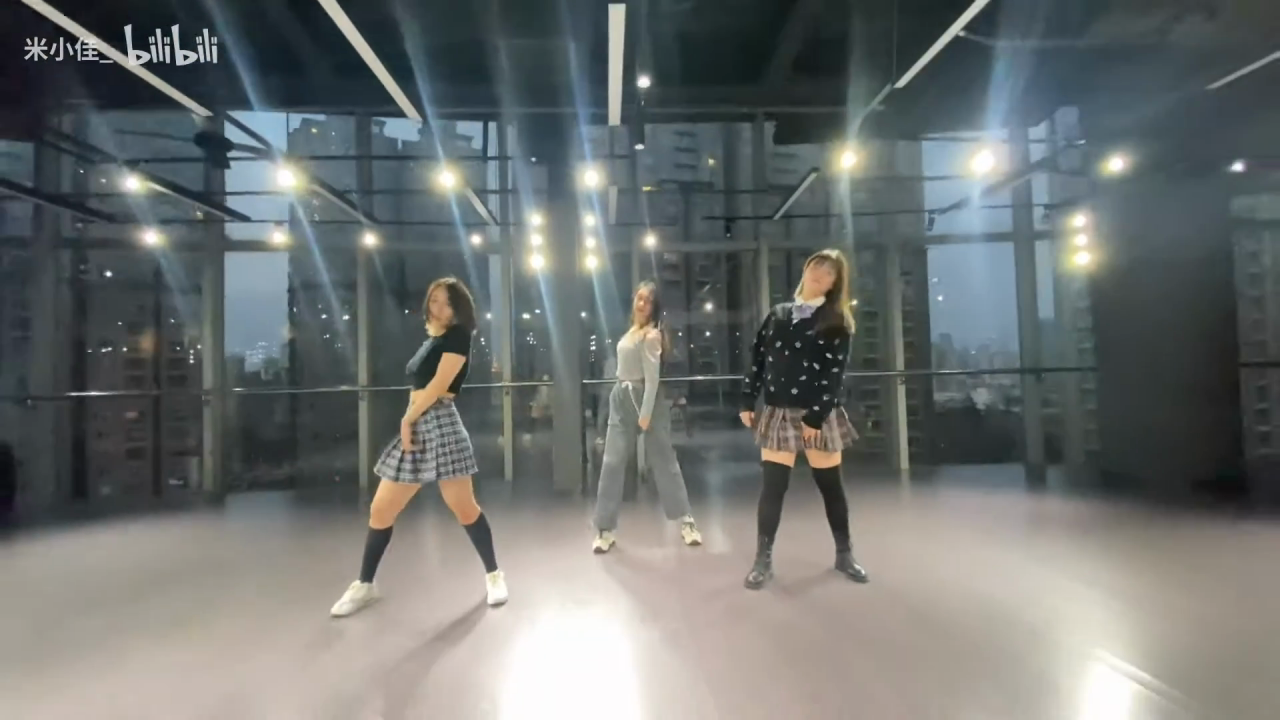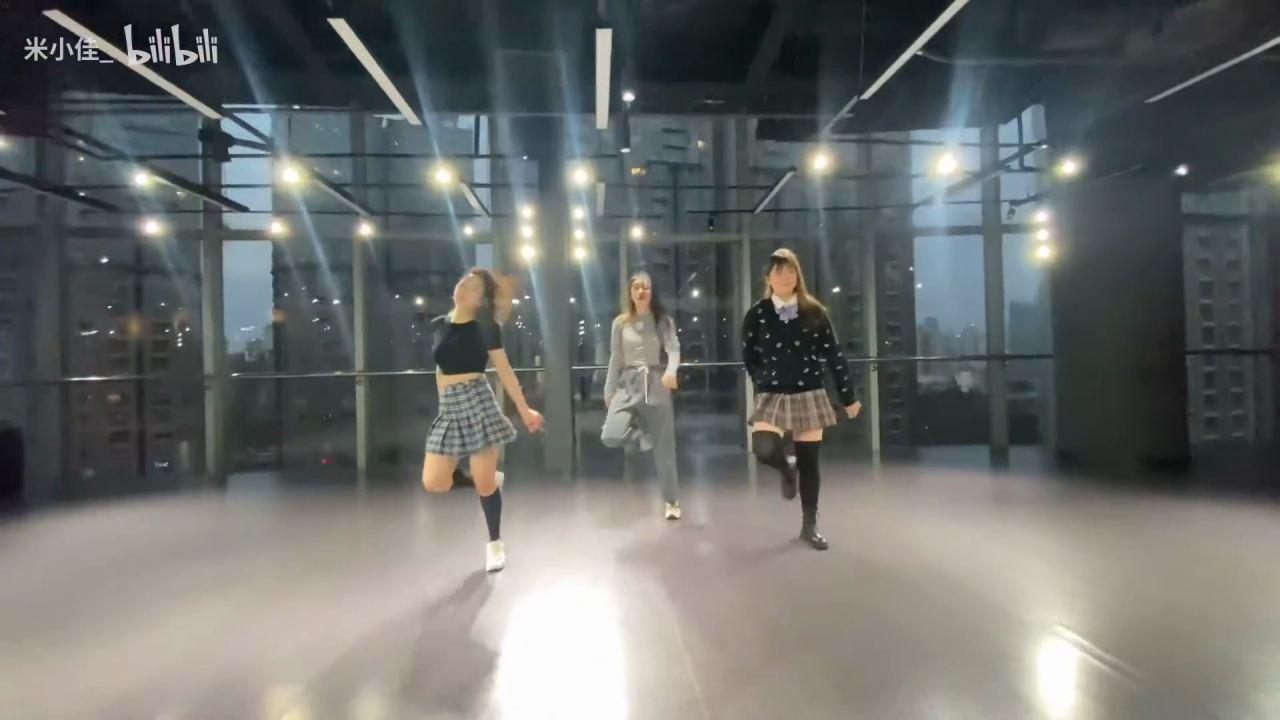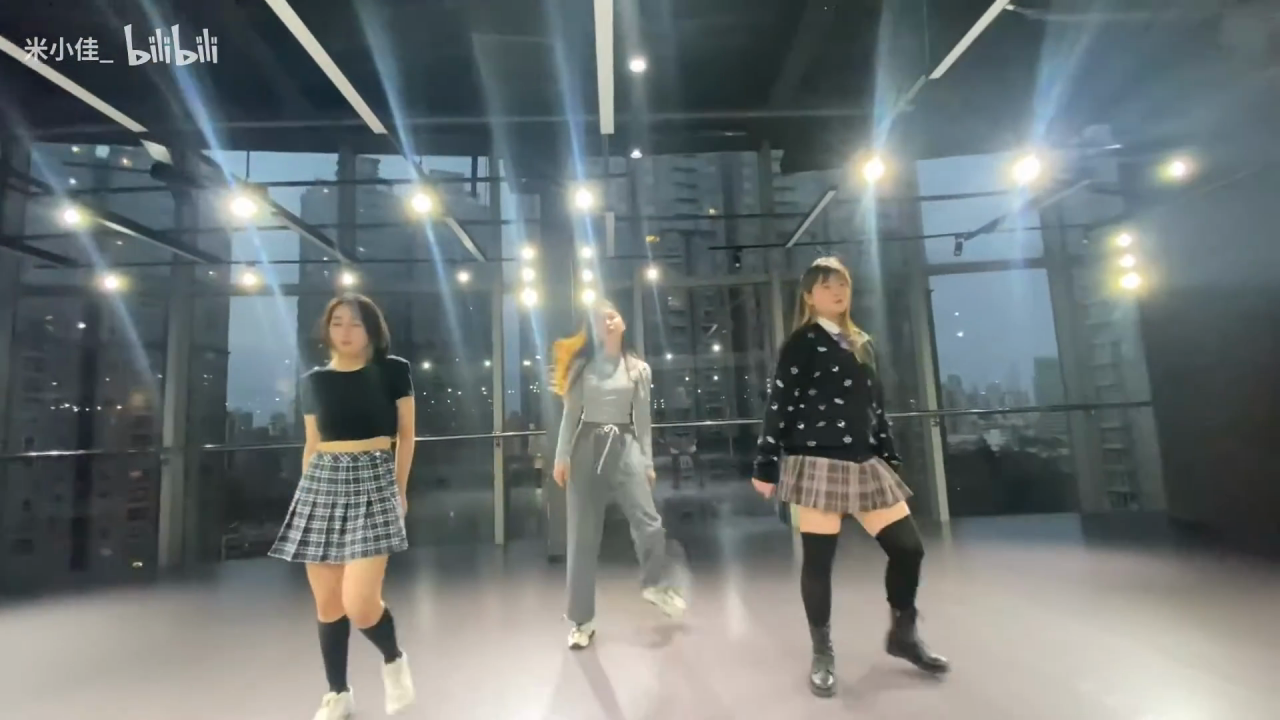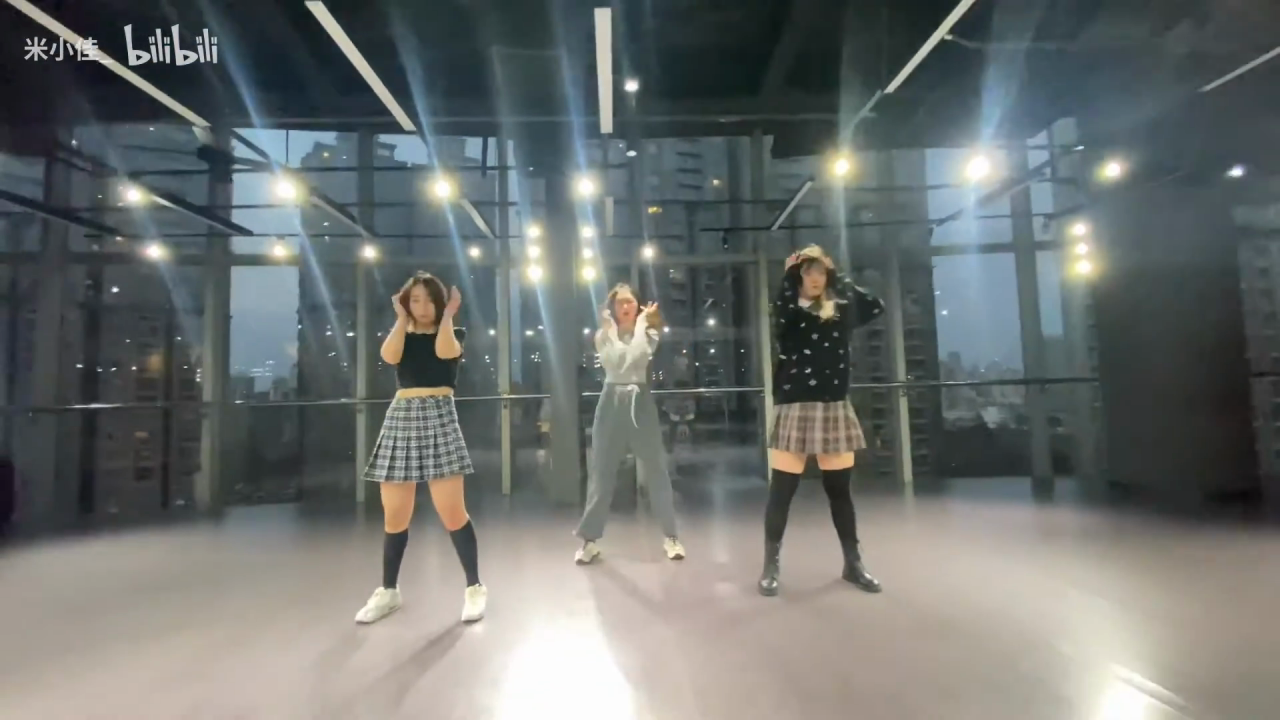
dt=1s
person 1, frame 1
left shoulder: (835, 320)
right shoulder: (777, 314)
left elbow: (836, 372)
right elbow: (759, 358)
left wrist: (816, 417)
right wrist: (748, 400)
left hip: (819, 415)
right hip: (777, 413)
left knee: (830, 486)
right knee: (773, 486)
left ankle: (844, 554)
right ankle: (763, 560)
person 1, frame 2
left shoulder: (815, 313)
right shoulder: (757, 315)
left elbow: (834, 355)
right elbow: (750, 358)
left wrist: (848, 395)
right wrist: (766, 385)
left hip: (809, 395)
right hip: (772, 396)
left knee: (810, 461)
right knee: (765, 449)
right ankle: (788, 469)
person 1, frame 3
left shoulder: (862, 344)
right shoulder: (802, 343)
right elbow: (780, 405)
left wrist: (889, 458)
right wrist: (766, 465)
left hip: (866, 463)
right hip: (817, 463)
left knee: (908, 547)
right knee: (818, 560)
left ankle: (903, 632)
right ankle: (822, 655)
person 1, frame 4
left shoulder: (838, 313)
right shoulder: (787, 314)
left elbow: (874, 307)
right elbow: (785, 307)
left wrist: (837, 279)
right wrist: (792, 272)
left hip: (835, 410)
right hip: (795, 410)
left knee: (840, 491)
right knee: (781, 491)
left ankle: (853, 564)
right ankle: (771, 566)
person 2, frame 1
left shoulder: (458, 336)
right shoulder: (430, 340)
left elbow: (440, 384)
left wrist: (407, 419)
right wrist: (409, 423)
left hip: (442, 426)
right hip: (415, 425)
left knee: (465, 508)
right knee: (381, 511)
left ankle: (493, 574)
right ankle: (365, 585)
person 2, frame 2
left shoulder: (485, 328)
right shoulder: (439, 325)
left elbow: (504, 370)
left wrist: (524, 409)
left hip: (478, 402)
right hip: (448, 408)
left knee: (484, 482)
right knee: (432, 481)
left ankle: (494, 544)
right ankle: (488, 479)
person 2, frame 3
left shoulder: (392, 371)
right shoulder: (314, 380)
left elbow: (406, 434)
right elbow: (312, 444)
left wrist: (399, 488)
right wrist: (305, 497)
left hip: (373, 482)
right hip: (321, 484)
left knee: (360, 606)
right knee: (328, 605)
person 2, frame 4
left shoulder: (452, 336)
right shoulder: (403, 339)
left elbow: (445, 351)
right elbow: (389, 356)
left wrist: (447, 316)
right wrist: (401, 319)
left hip: (440, 420)
right hip: (400, 421)
left knee: (451, 512)
right knee: (395, 515)
left ankle: (475, 588)
right ankle: (388, 591)
person 3, frame 1
left shoulder: (651, 334)
right shoulder: (632, 331)
left elbow: (652, 375)
left wrist: (646, 412)
left hip: (646, 398)
right hip: (621, 397)
left knee: (663, 461)
right knee: (612, 462)
left ankle: (686, 522)
right ankle: (605, 529)
person 3, frame 2
left shoulder: (663, 321)
right shoulder: (621, 323)
left elbow: (673, 350)
right elbow: (614, 358)
left wrist: (670, 370)
right wrist: (609, 390)
left hip: (654, 383)
right hip: (626, 383)
left knee: (664, 444)
right knee: (612, 436)
left ankle: (671, 500)
right ankle: (639, 431)
person 3, frame 3
left shoulder: (639, 369)
right shoulder: (582, 365)
left elbow: (642, 418)
right elbow: (571, 412)
left wrist: (647, 461)
right wrist: (561, 456)
left hip: (624, 447)
right hip: (588, 447)
left knee: (648, 524)
right knee: (583, 536)
person 3, frame 4
left shoulder: (649, 335)
right shoulder: (603, 335)
left elbow: (639, 356)
right elbow: (610, 361)
left wrist: (642, 322)
right wrist: (610, 327)
left hip: (641, 401)
right hip: (612, 402)
left knee: (656, 470)
right knee: (602, 473)
left ankle: (670, 536)
right ankle: (589, 539)
